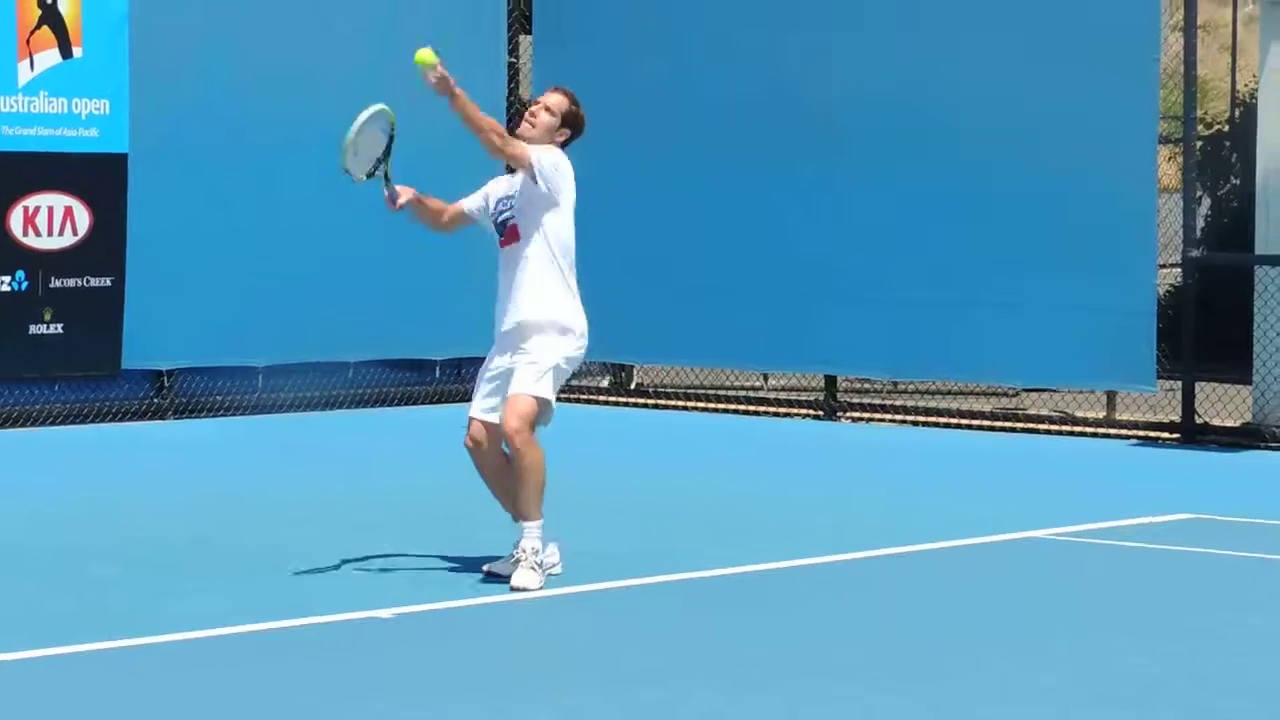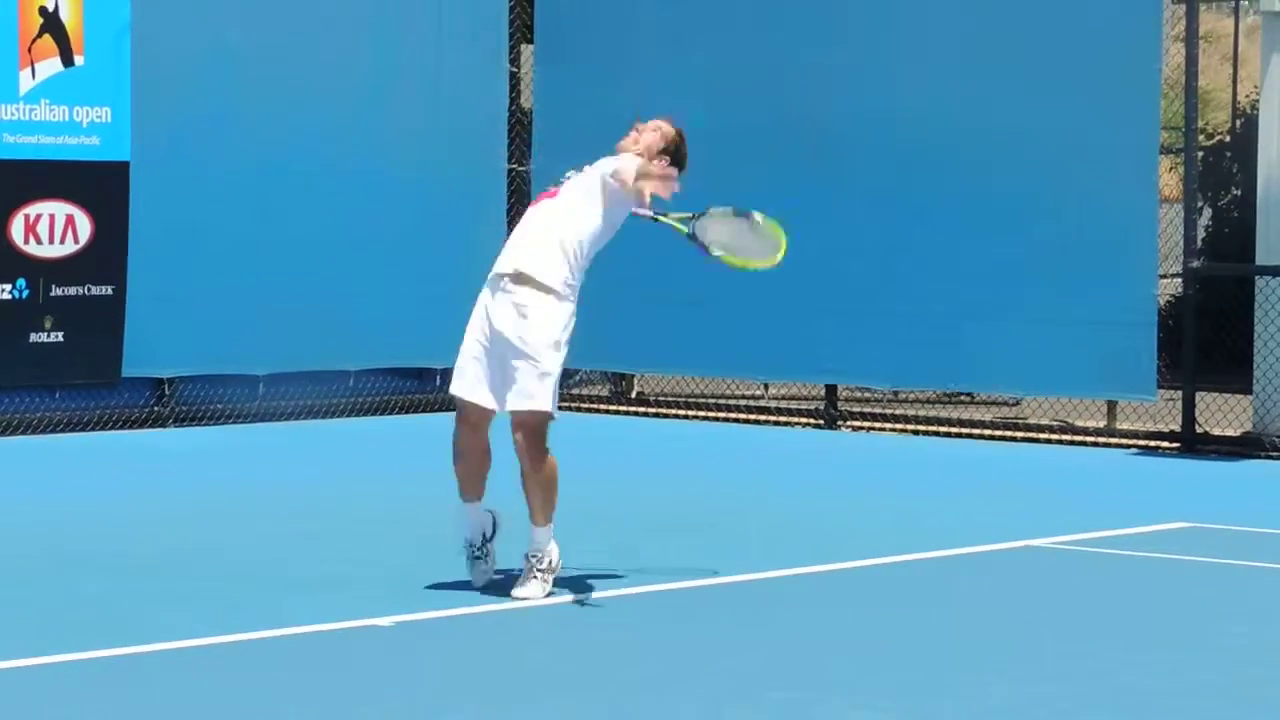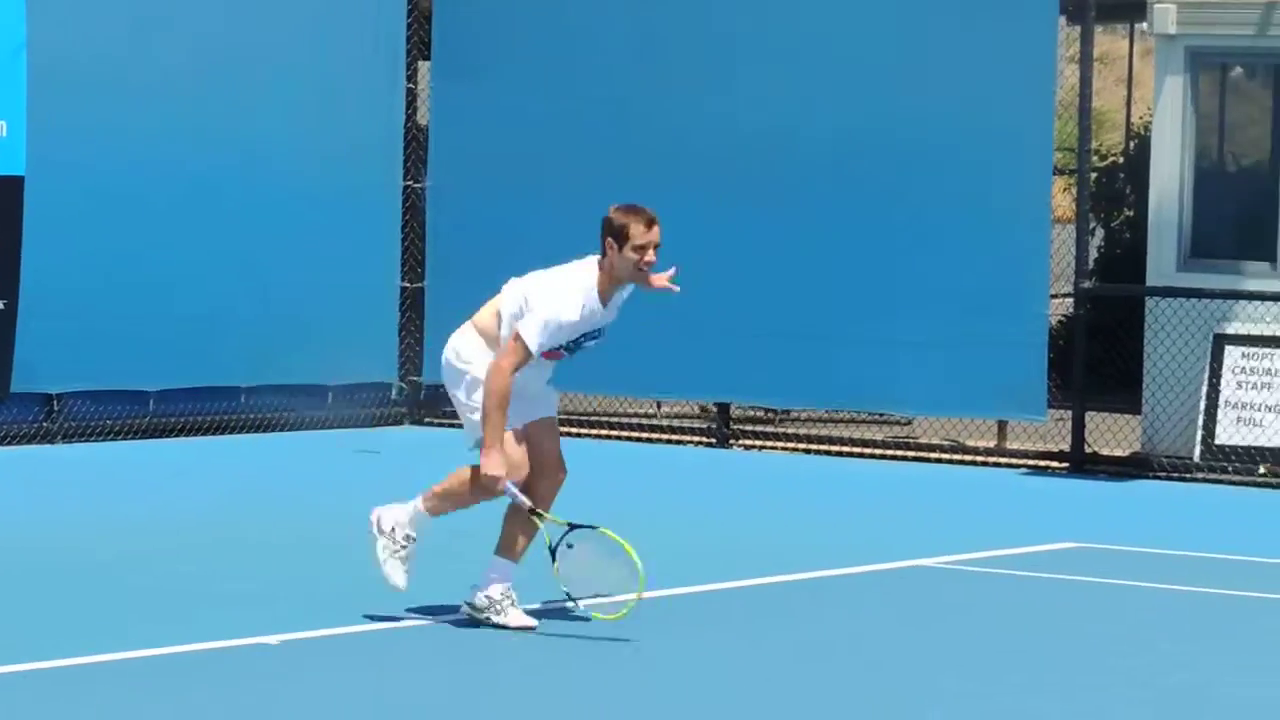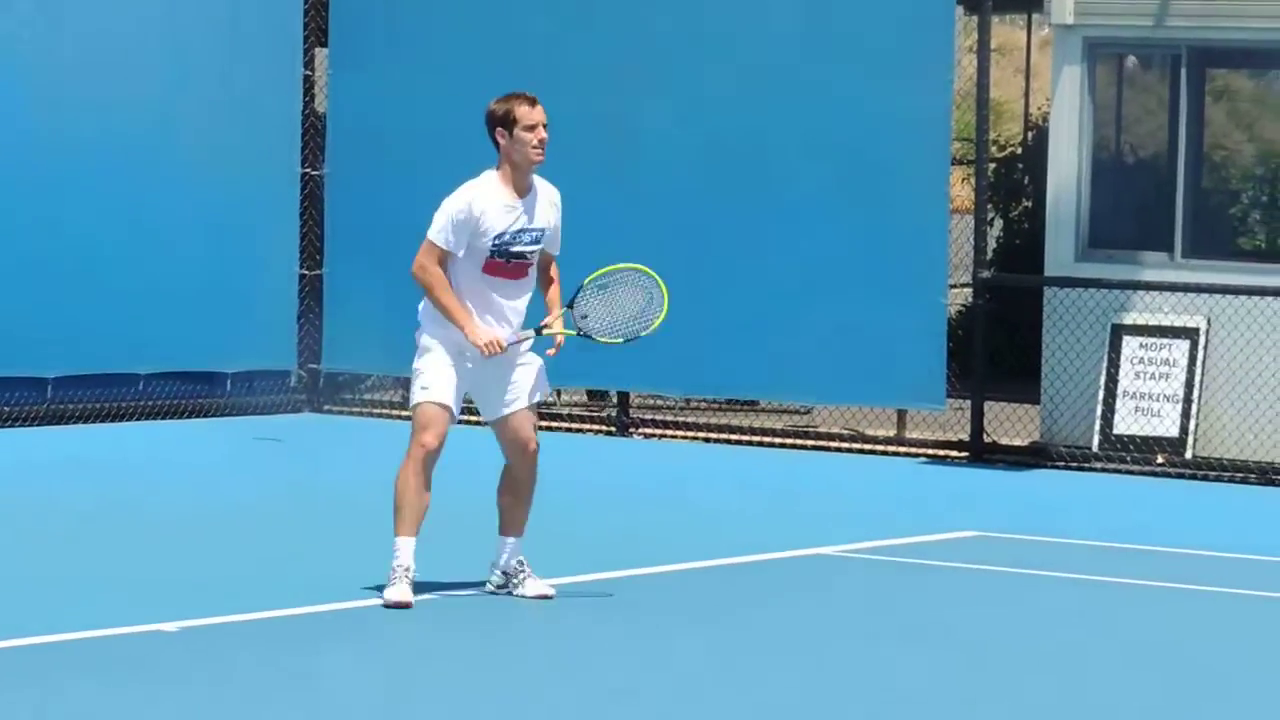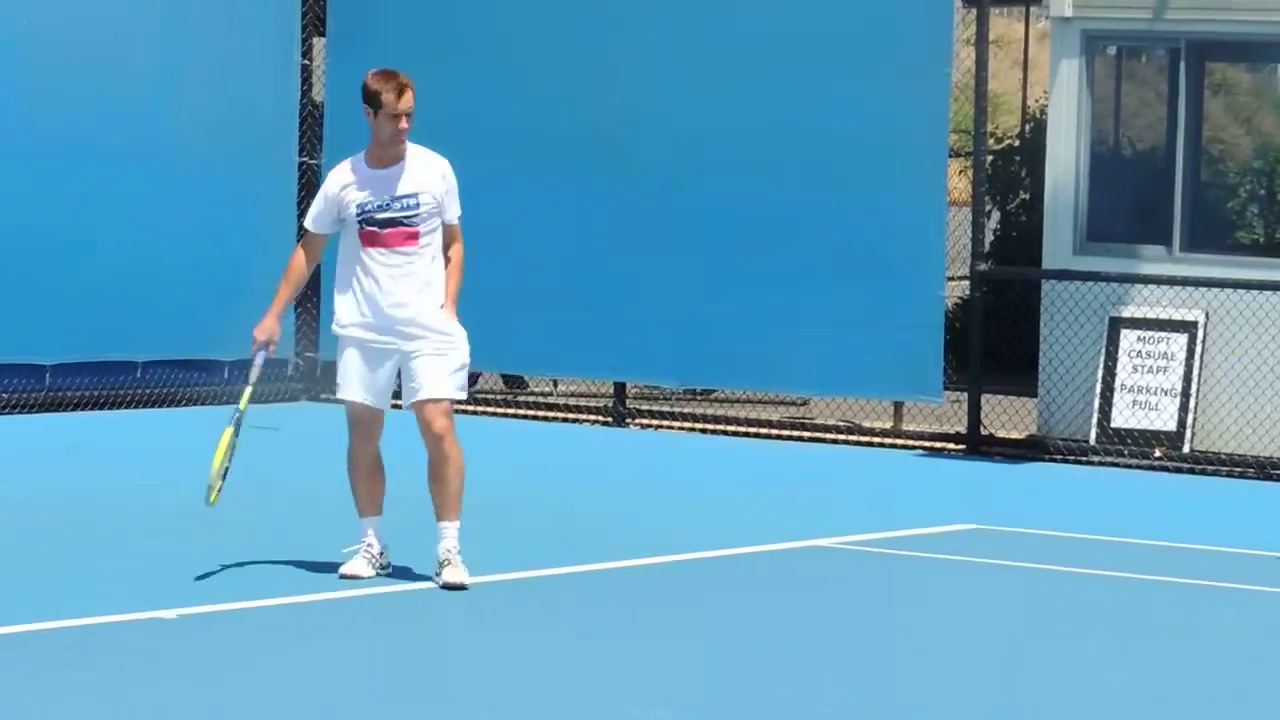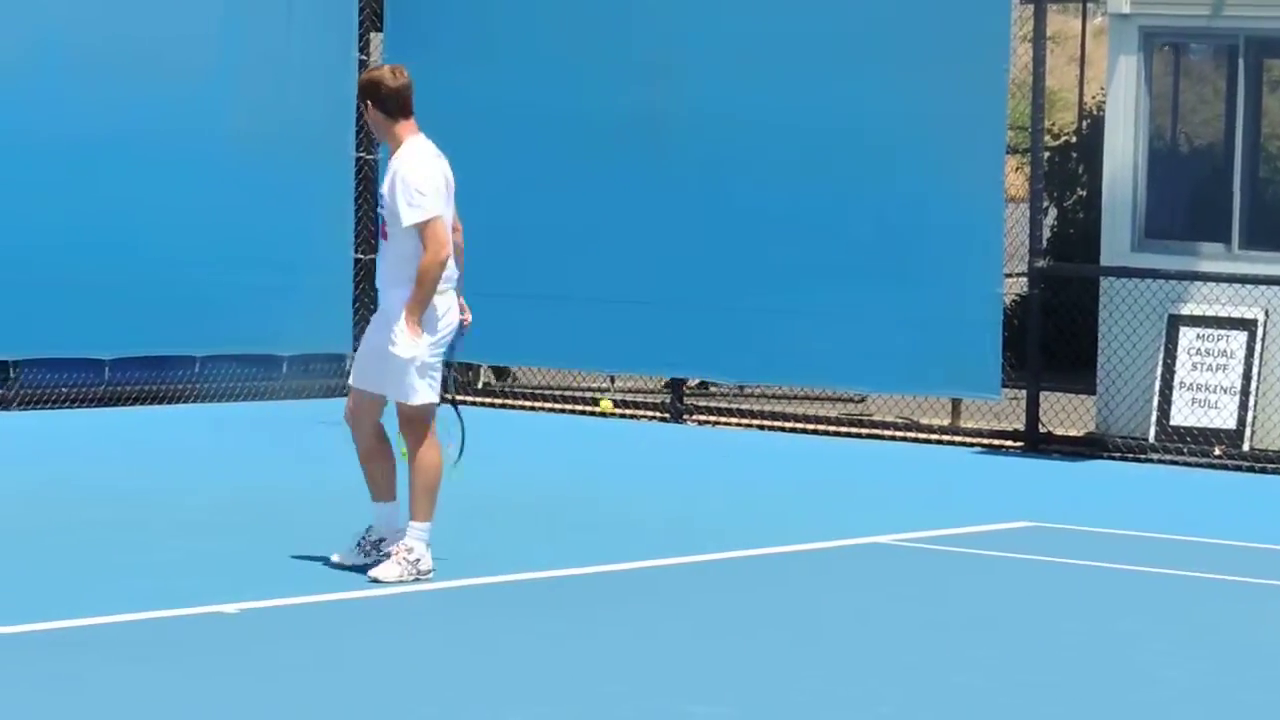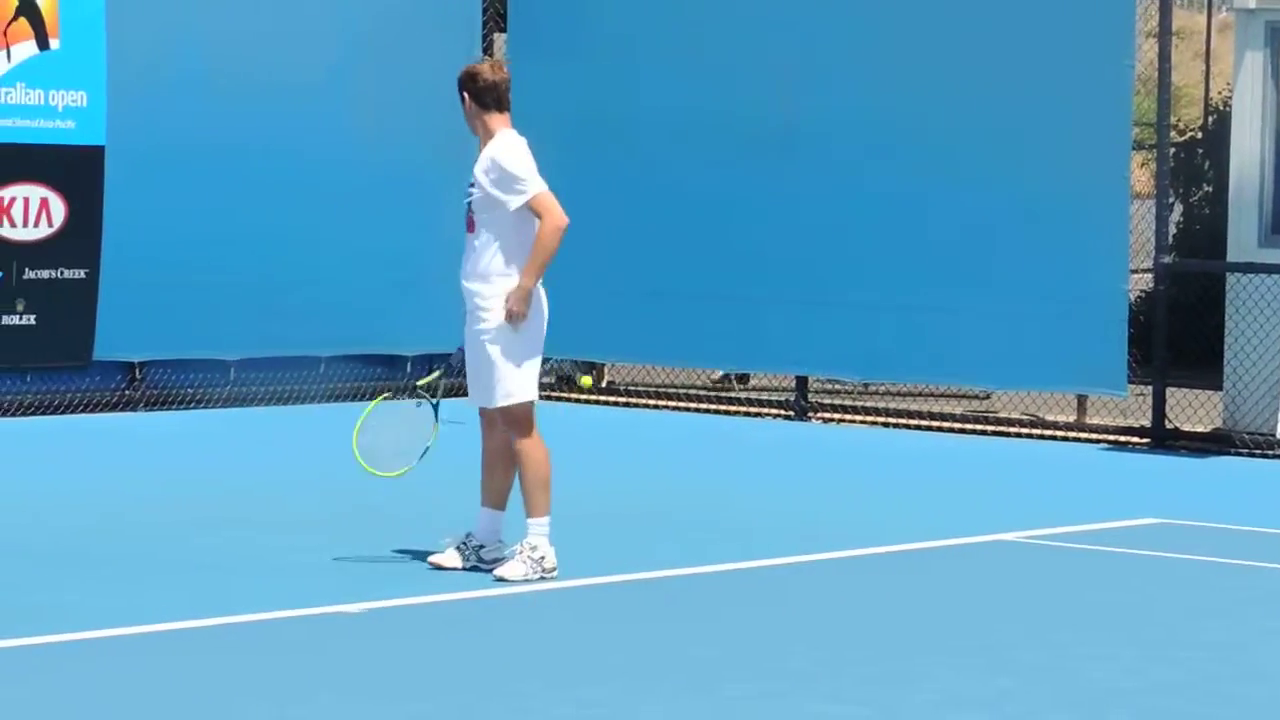
dt=0.7s
person 1, frame 1
left shoulder: (554, 168)
right shoulder: (504, 189)
left elbow: (504, 144)
right elbow: (447, 218)
left wrist: (452, 95)
right wrist: (415, 199)
left hip: (551, 329)
right hip: (512, 337)
left knee: (513, 434)
right knee: (479, 441)
left ankle: (532, 547)
right ankle: (534, 546)
person 1, frame 2
left shoulder: (617, 172)
right shoulder: (593, 178)
left elbow: (629, 168)
left wrist: (642, 177)
left hip: (539, 306)
right hip: (497, 298)
left knee: (530, 434)
right knee: (469, 421)
left ankle: (542, 555)
right ankle: (479, 530)
person 1, frame 3
left shoulder: (613, 284)
right shoulder: (567, 303)
right elbow: (500, 369)
left wrist: (647, 280)
right wrist: (496, 444)
left hip: (526, 371)
right hip: (478, 364)
left knee: (548, 475)
right knee: (502, 473)
left ankle: (491, 591)
right ankle: (401, 519)
person 1, frame 4
left shoulder: (549, 199)
right shoulder: (470, 200)
right elbow: (424, 266)
left wrist: (555, 312)
right wrist: (471, 327)
left hip: (507, 346)
right hip: (448, 341)
left knee: (526, 451)
right knee: (427, 441)
left ankle: (508, 565)
right ankle: (402, 567)
person 1, frame 5
left shoulder: (436, 170)
right shoulder: (341, 180)
left elbow: (455, 245)
right elbow: (307, 251)
left wrist: (449, 307)
right wrist: (273, 316)
left hip: (428, 326)
right hip: (363, 328)
left knee: (439, 429)
right knee: (362, 434)
left ankle: (449, 549)
right ankle: (372, 544)
person 1, frame 6
left shoulder: (412, 167)
right shoulder: (415, 158)
left elbow: (438, 250)
right elbow: (457, 235)
left wrist: (416, 314)
right wrist: (456, 298)
left hip: (416, 318)
right hip: (390, 314)
left knee: (416, 426)
right knee: (360, 415)
left ankle: (416, 548)
right ankle: (384, 530)
person 1, frame 7
left shoulder: (504, 154)
right shoulder: (493, 155)
left elbow: (555, 220)
left wrist: (524, 288)
left hip: (507, 312)
right hip: (487, 311)
left knee: (517, 424)
right knee: (493, 425)
left ankle: (538, 546)
right ankle: (484, 540)
